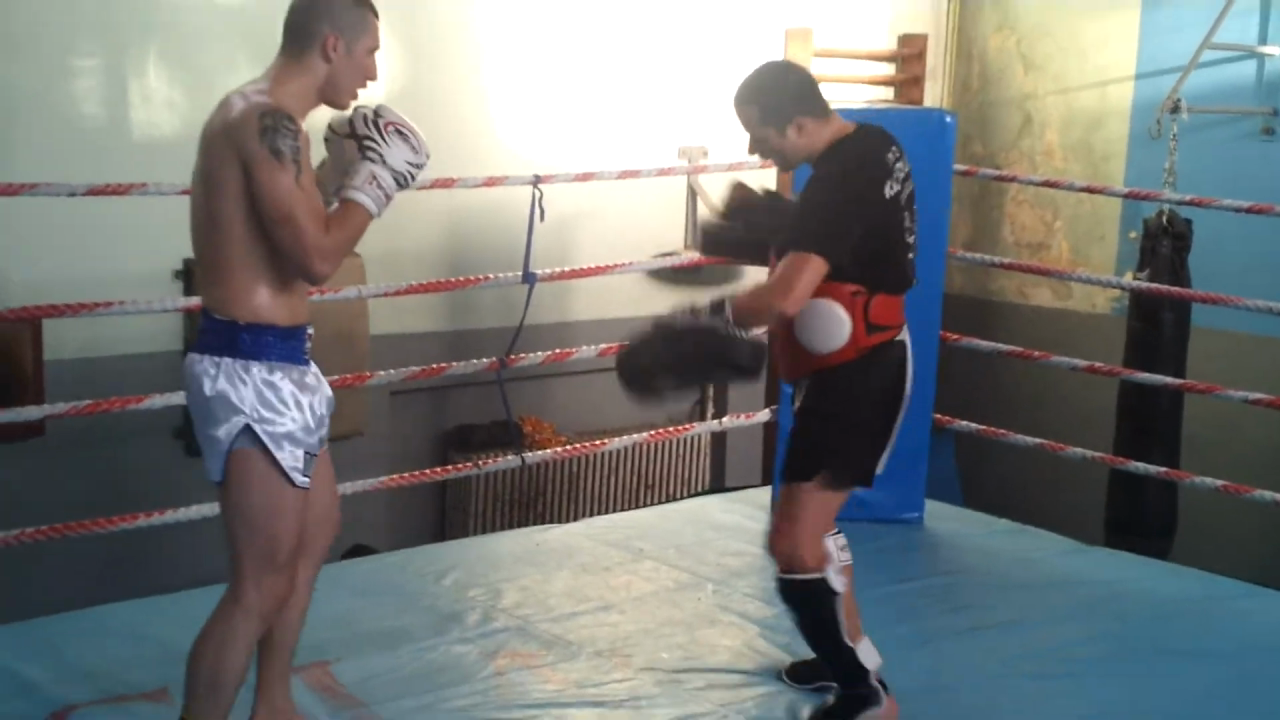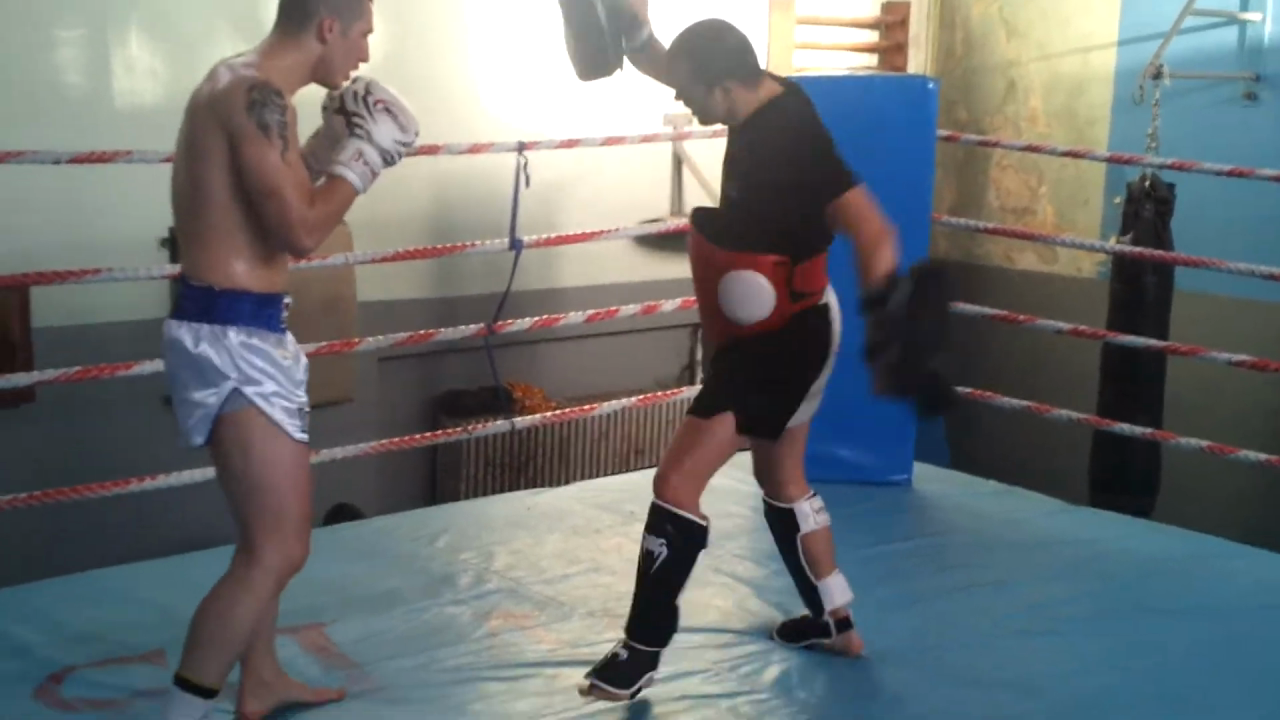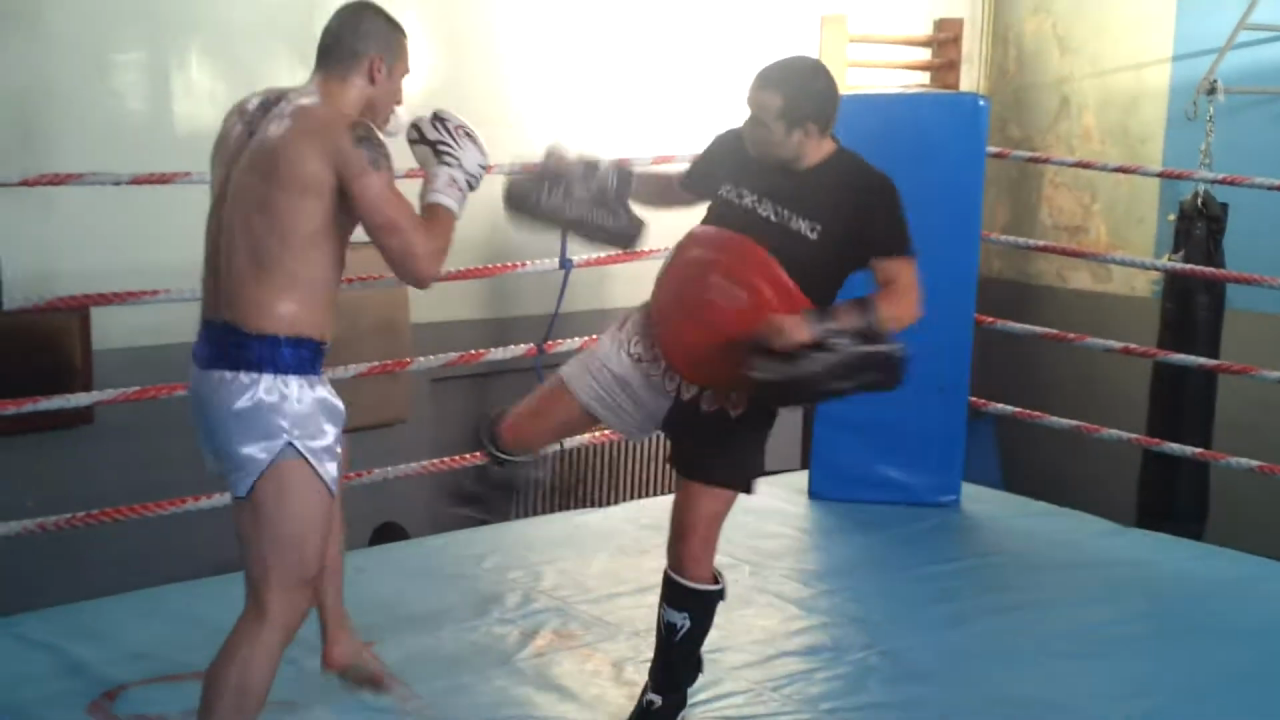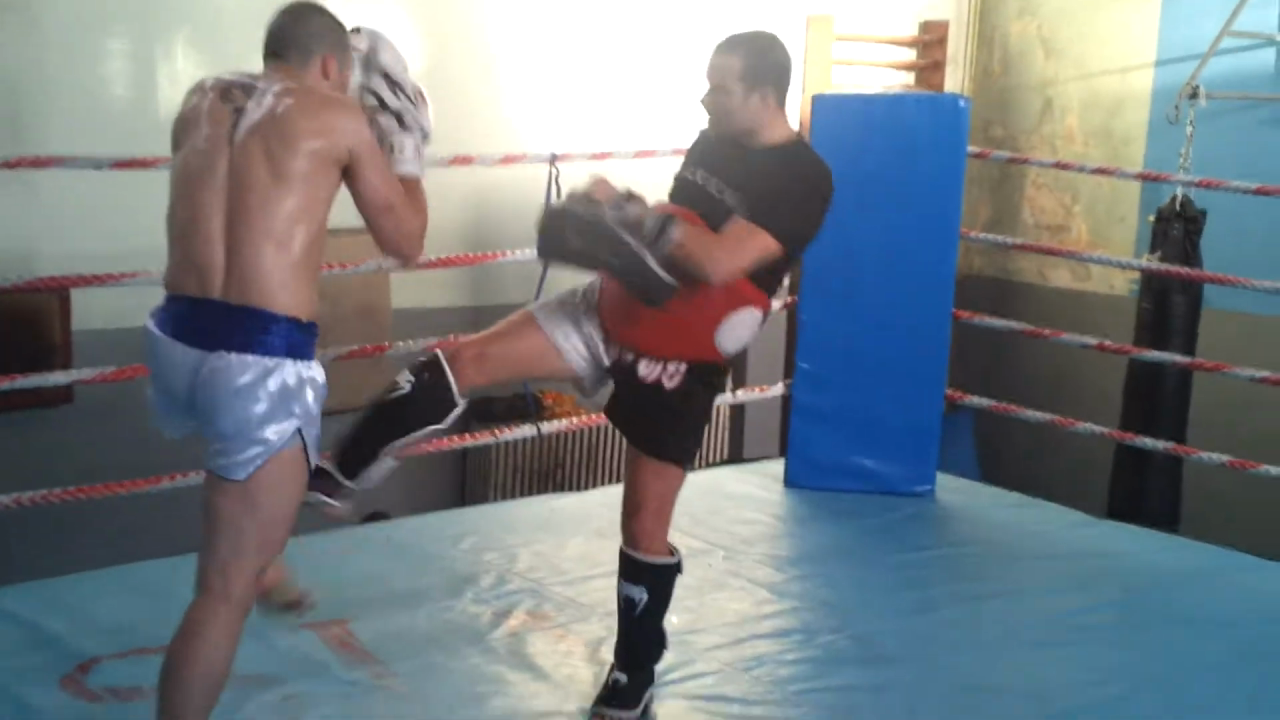
dt=0.3s
person 1, frame 1
left shoulder: (252, 113)
right shoulder: (268, 123)
right elbow: (316, 257)
left wrist: (340, 167)
right wrist: (379, 176)
left hip: (271, 362)
right hip: (253, 368)
left knee: (314, 533)
right knee: (261, 585)
person 1, frame 2
left shoulder: (240, 81)
right shoulder: (256, 95)
right elbow: (302, 232)
left wrist: (336, 137)
right wrist: (369, 151)
left hip: (233, 328)
right hip: (231, 335)
left knee: (274, 527)
right knee: (277, 549)
person 1, frame 3
left shoulder: (250, 113)
right shoulder: (344, 136)
right elbow: (420, 263)
right wrist: (452, 173)
left hip: (224, 362)
right hip: (272, 381)
right knee: (278, 603)
left ankle: (338, 637)
person 1, frame 4
left shoulder: (202, 101)
right shoulder: (340, 115)
right elbow: (404, 242)
right wrist: (406, 134)
left hip: (178, 341)
right hip: (266, 359)
right knee: (229, 587)
left ankle: (261, 566)
person 2, frame 1
left shoulder: (838, 180)
right shoulder: (873, 149)
left elbow: (788, 296)
right wrist: (762, 215)
left hip: (856, 376)
right hip: (860, 365)
left knee: (793, 544)
right knee: (809, 519)
right ankle: (842, 658)
person 2, frame 2
left shoulder: (788, 138)
right shoulder: (763, 103)
left elbow: (871, 232)
right elbow: (670, 73)
left wrist: (889, 333)
left hip: (778, 338)
right hip: (786, 325)
left knee: (676, 485)
right knee: (782, 482)
left ankle: (642, 648)
right ankle: (835, 620)
person 2, frame 3
left shoulder: (866, 195)
right shoulder: (737, 150)
left elbow: (903, 303)
right elbow: (678, 189)
left wrist: (820, 330)
left hip: (742, 381)
right hip: (660, 340)
left knee: (690, 555)
right knee: (515, 433)
person 2, frame 4
left shoulder: (803, 180)
right shoulder: (715, 141)
left elbow: (726, 261)
left wrist: (623, 209)
right wrist: (622, 219)
left hip: (685, 359)
right hip: (615, 310)
left knee: (644, 525)
right knee: (463, 362)
right ankle: (338, 472)
